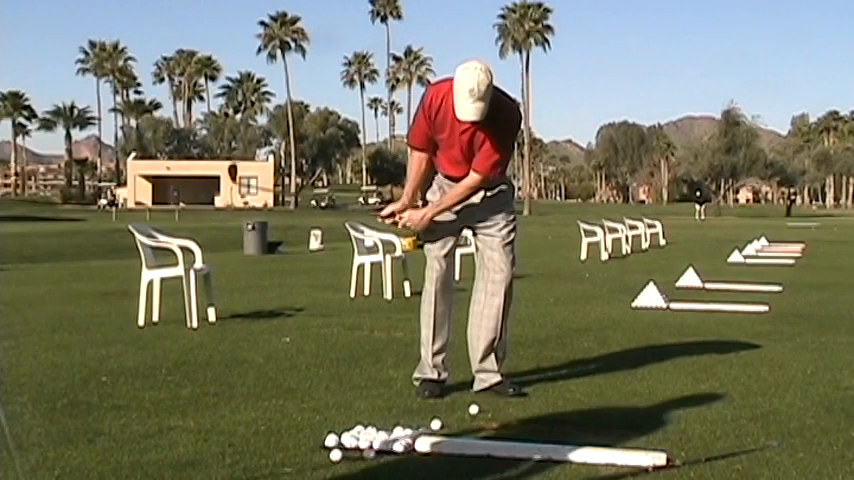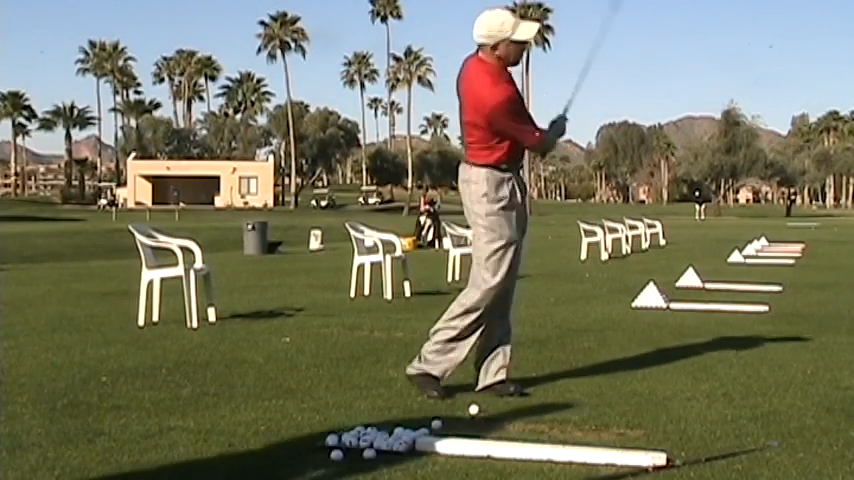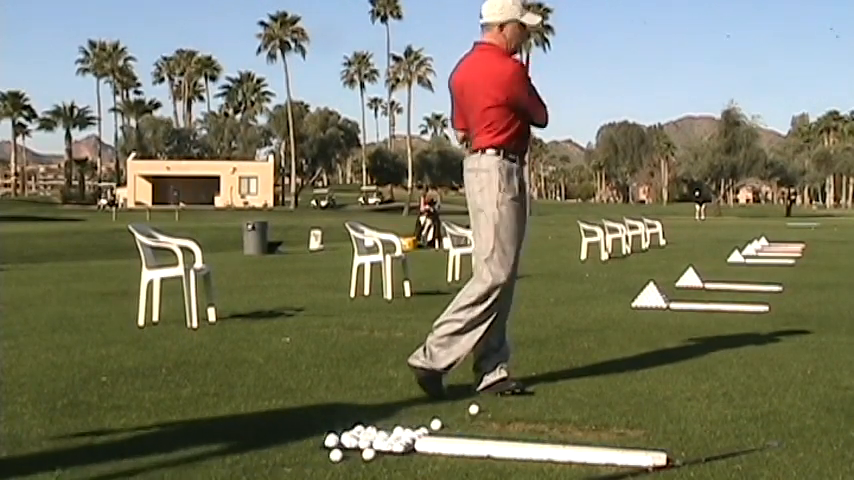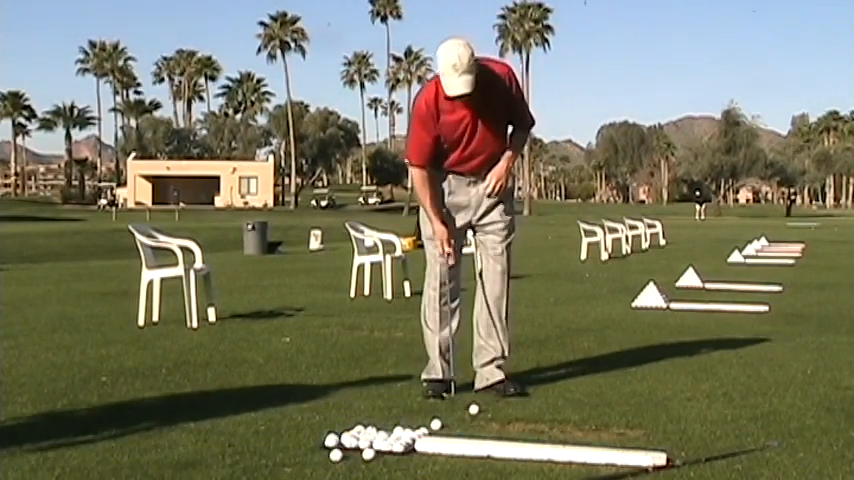
dt=1s
person 1, frame 1
left shoulder: (507, 115)
right shoulder: (434, 96)
left elbow: (479, 177)
right elbow: (421, 152)
left wrist: (428, 213)
right wrist: (407, 200)
left hip: (491, 194)
right hip: (443, 186)
left knee: (498, 274)
right knee: (438, 273)
left ankle: (488, 371)
right ankle: (430, 371)
person 1, frame 2
left shoulder: (475, 66)
right shoulder: (496, 95)
right elbow: (538, 143)
left wrist: (538, 132)
right wrist: (554, 131)
left hip: (504, 178)
right hip: (490, 184)
left knee: (502, 278)
right knee: (489, 280)
left ankle: (492, 371)
right ankle: (430, 363)
person 1, frame 3
left shoulder: (463, 69)
right shoulder: (509, 69)
right elbow: (541, 118)
left hip: (480, 165)
right hip: (499, 170)
left knee: (498, 274)
right knee: (493, 275)
left ankle: (491, 369)
right ankle: (432, 357)
person 1, frame 4
left shoulder: (503, 77)
right shoulder: (428, 99)
left elbow: (523, 124)
right elbow: (418, 166)
left wrist: (506, 162)
right wrist: (436, 222)
left hip: (492, 184)
right hip: (447, 185)
left knee: (495, 275)
right knee: (441, 279)
left ankle: (491, 369)
right ankle: (438, 371)
